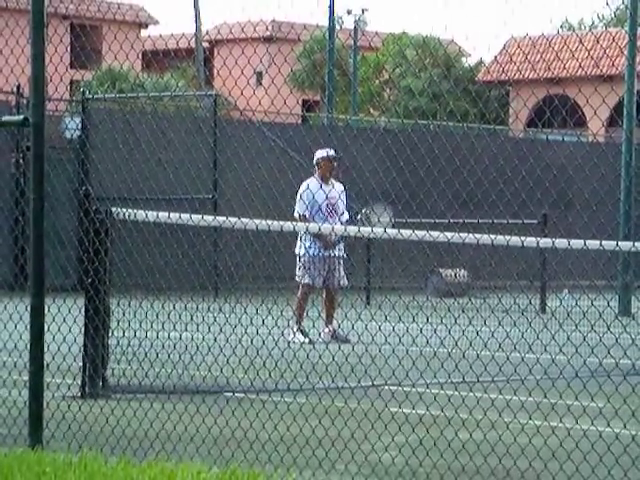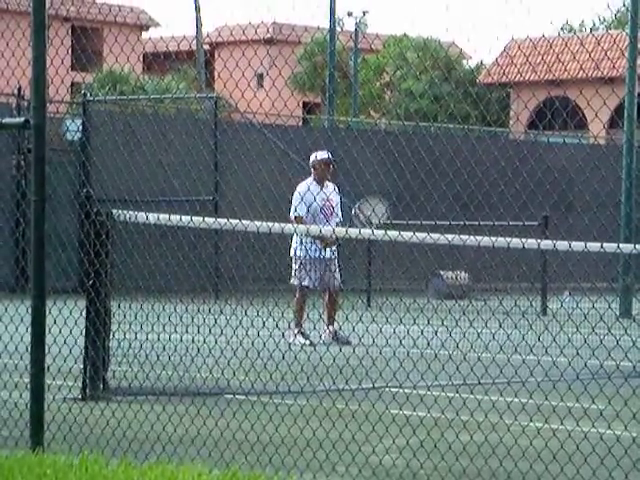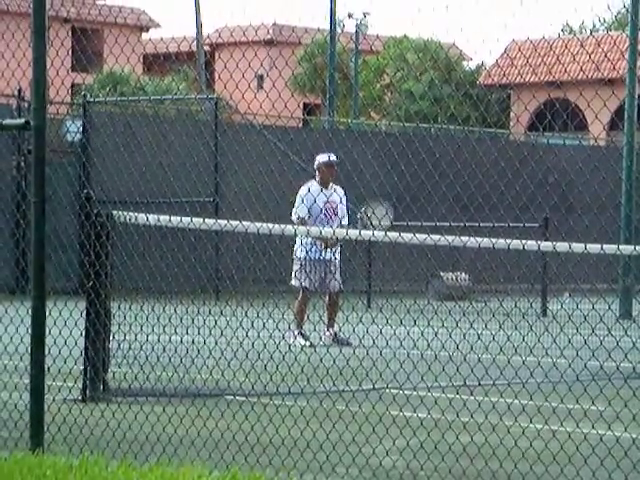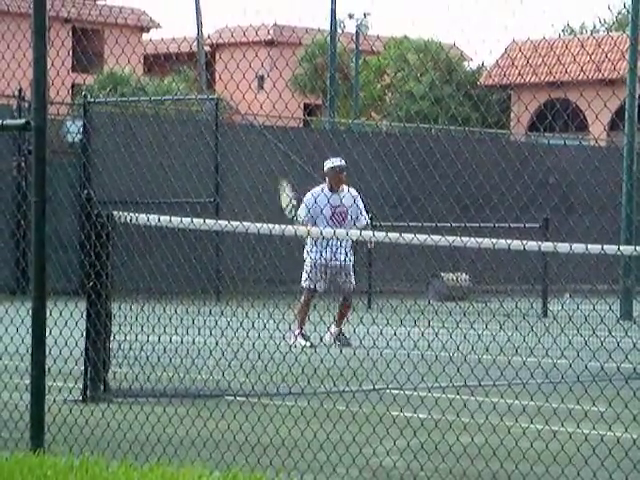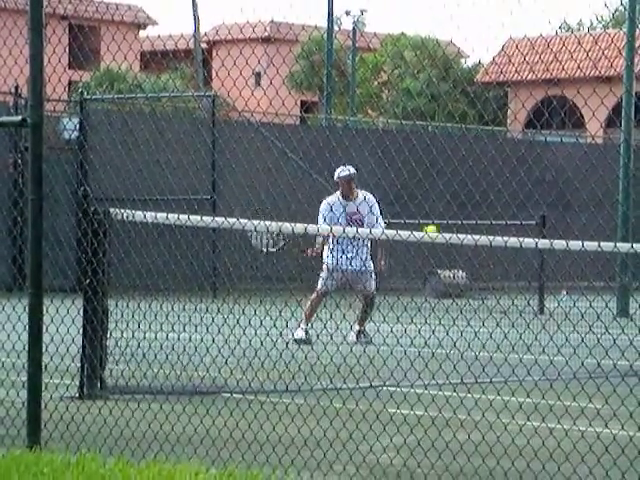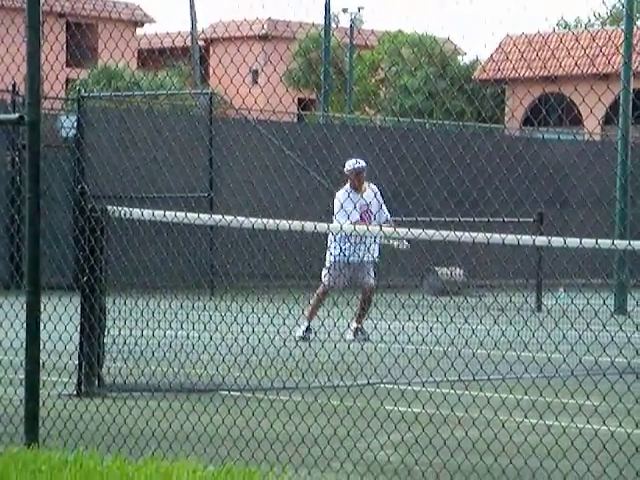
dt=0.3s
person 1, frame 1
left shoulder: (339, 188)
right shoulder: (308, 187)
right elbow: (302, 218)
right wrist: (322, 238)
left hip: (334, 248)
right hip: (312, 248)
left knee: (332, 289)
right knee: (306, 287)
left ankle: (329, 329)
right ankle: (297, 329)
person 1, frame 2
left shoulder: (333, 189)
right shoulder: (304, 189)
right elbow: (298, 220)
left wrist: (336, 235)
right wrist: (321, 237)
left hip: (329, 250)
right hip: (307, 249)
left knee: (333, 290)
right knee: (303, 290)
left ankle: (330, 330)
right ankle: (297, 331)
person 1, frame 3
left shoulder: (339, 192)
right shoulder: (308, 191)
left elbow: (342, 223)
right elbow: (300, 221)
right wrist: (322, 239)
left hip: (332, 253)
right hip: (310, 251)
left knee: (334, 293)
right knee: (306, 292)
left ankle: (330, 332)
right ankle: (297, 332)
person 1, frame 4
left shoulder: (352, 194)
right shoulder: (314, 195)
left elbow: (362, 223)
right elbow: (302, 220)
left hip: (343, 255)
right hip: (318, 254)
left knee: (348, 293)
right knee: (309, 292)
left ankle: (336, 331)
right ankle: (298, 332)
person 1, frame 5
left shoulder: (368, 200)
right shoulder: (329, 204)
left elbow: (378, 229)
left wrist: (381, 255)
right wrist: (318, 248)
left hip: (362, 258)
right hip: (337, 258)
left knee: (370, 295)
right knee: (322, 291)
left ankle: (358, 330)
right ankle: (303, 327)
person 1, frame 6
left shoulder: (373, 191)
right shoulder: (342, 197)
left elbow: (383, 218)
right elbow: (354, 225)
left hip: (365, 251)
right hip: (341, 251)
left knee: (368, 289)
right knee: (326, 287)
left ankle: (356, 327)
right ankle: (306, 324)
